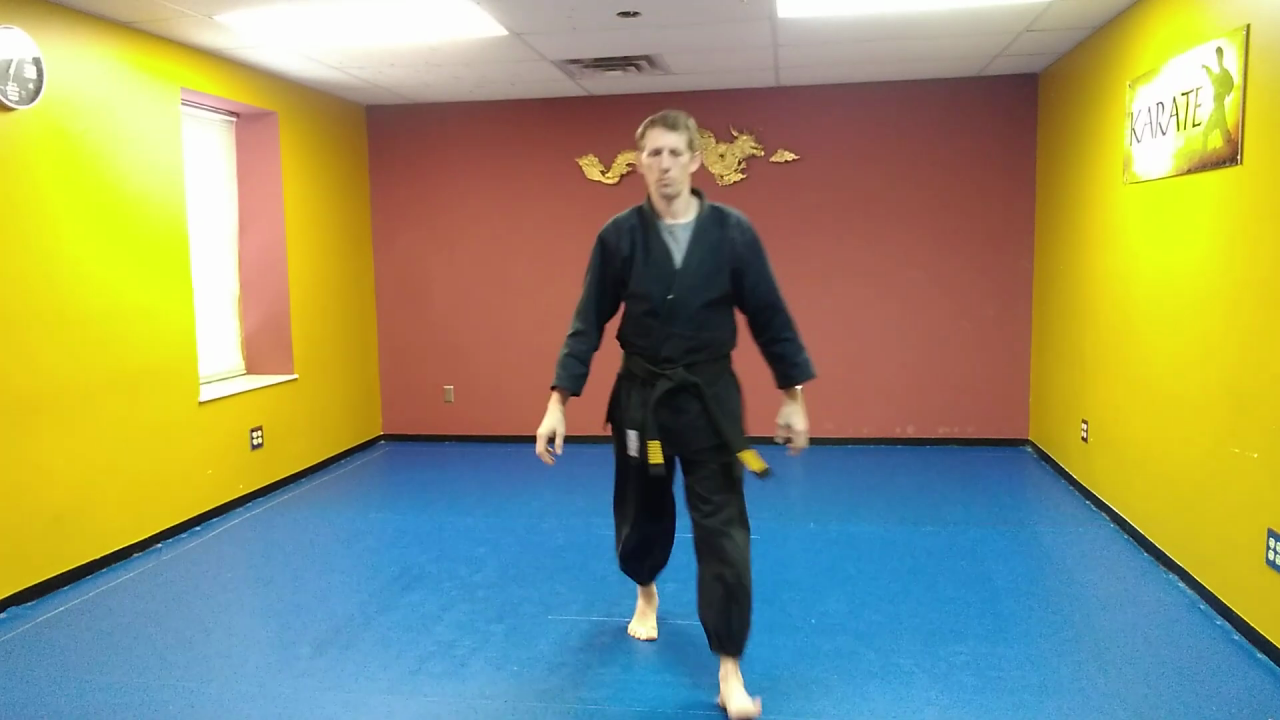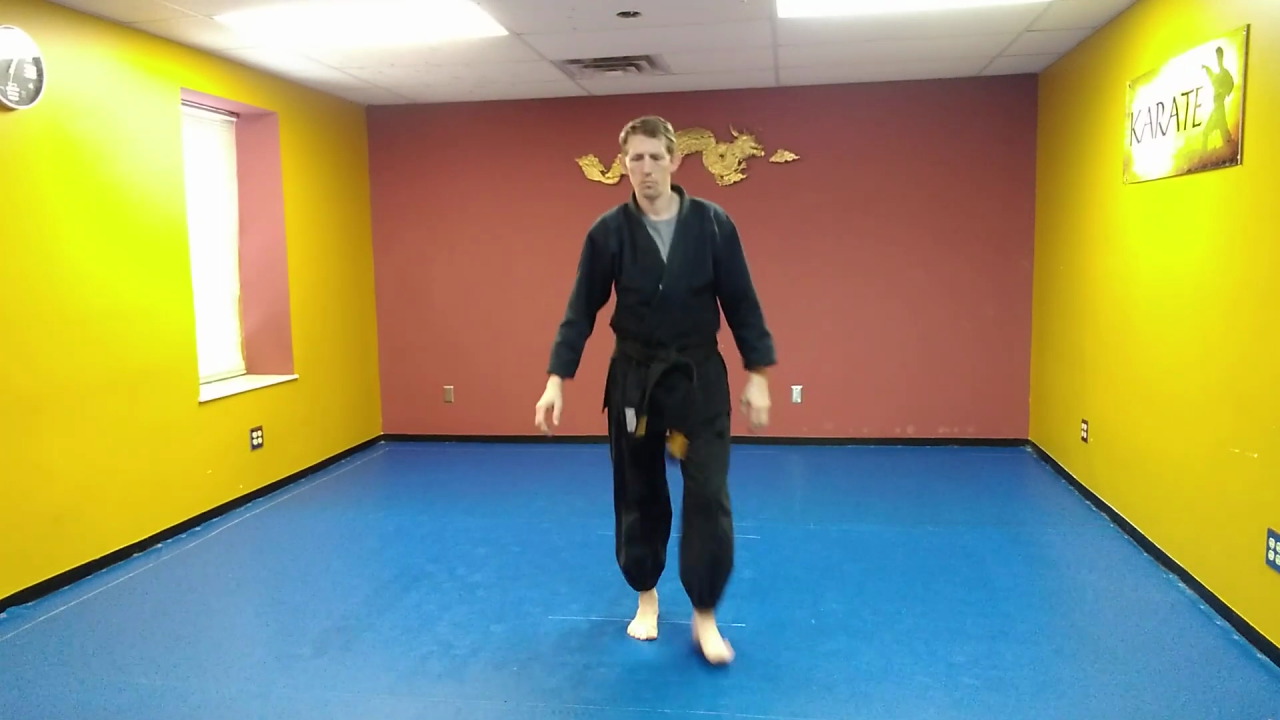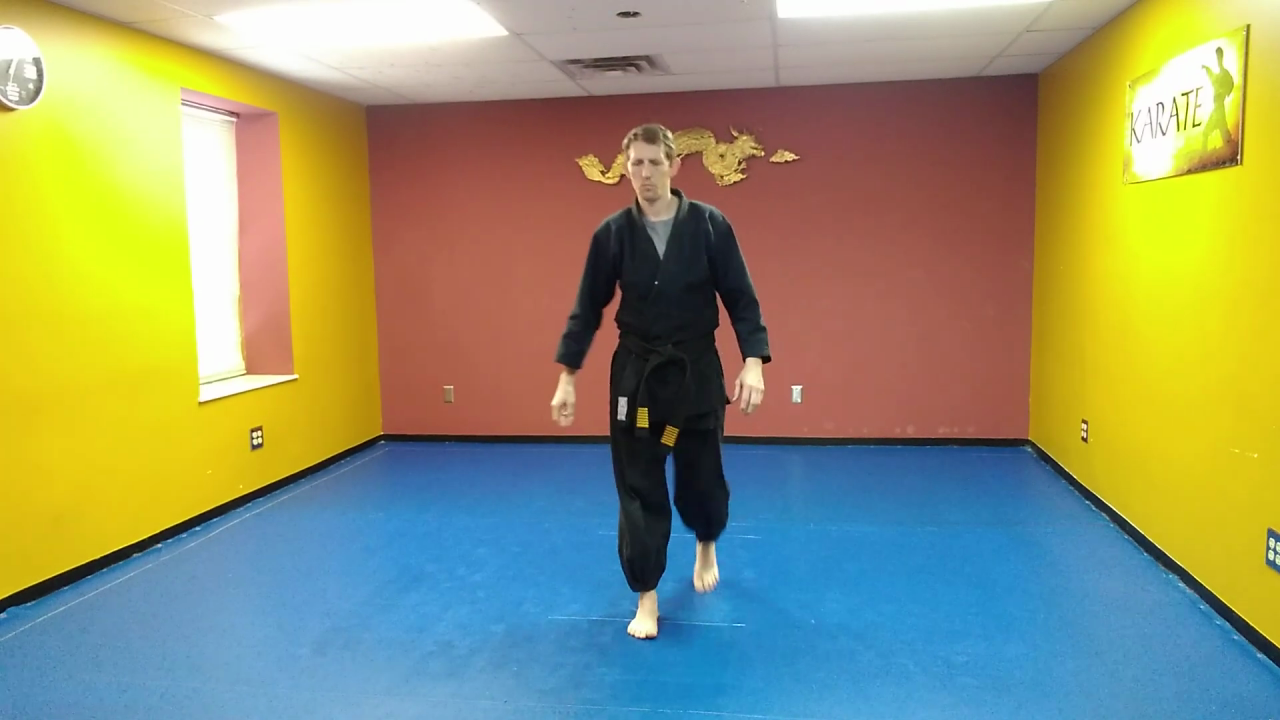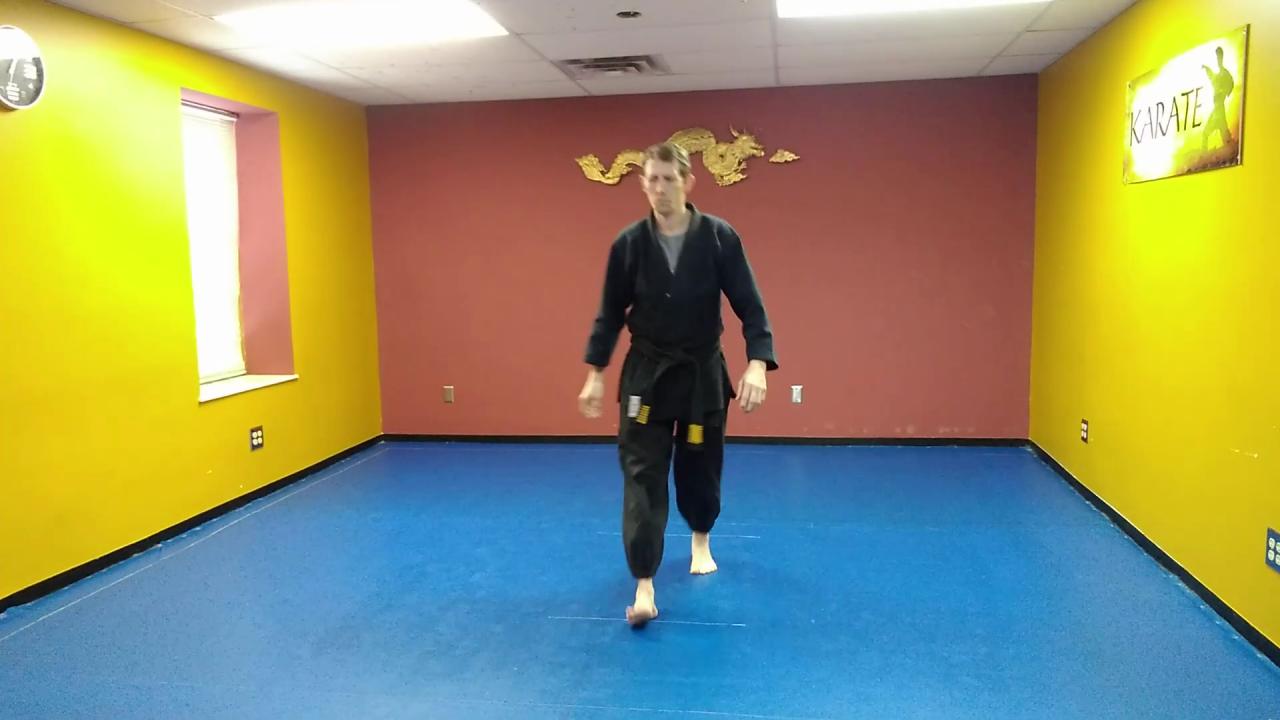
dt=0.2s
person 1, frame 1
left shoulder: (732, 230)
right shoulder: (619, 234)
left elbow: (769, 316)
right elbow: (588, 321)
left wrist: (793, 394)
right wrist: (558, 401)
left hip: (710, 394)
right hip: (641, 393)
left knee: (722, 531)
right knee: (641, 514)
right ankle: (645, 595)
person 1, frame 2
left shoulder: (713, 223)
right shoulder: (609, 231)
left elbow: (742, 304)
right elbow: (581, 311)
left wrist: (758, 374)
right wrist: (557, 382)
left hip: (699, 374)
right hip: (635, 376)
left knee: (708, 498)
right knee: (638, 495)
left ankle: (705, 614)
right ankle: (647, 597)
person 1, frame 3
left shoulder: (709, 224)
right shoulder: (612, 232)
left elbow: (741, 298)
right elbow: (588, 308)
left wrist: (753, 361)
right wrist: (567, 376)
left hip: (696, 368)
right hip: (635, 370)
left knee: (700, 476)
right knee: (639, 487)
left ankle: (706, 547)
right ankle: (646, 600)
person 1, frame 4
left shoulder: (719, 237)
right shoulder: (629, 242)
left elbow: (749, 305)
right elbow: (610, 312)
left wrist: (757, 364)
right wrist: (594, 374)
left hip: (702, 370)
right hip: (646, 371)
left knee: (700, 470)
right knee: (642, 478)
left ankle: (701, 539)
right ankle: (644, 591)
